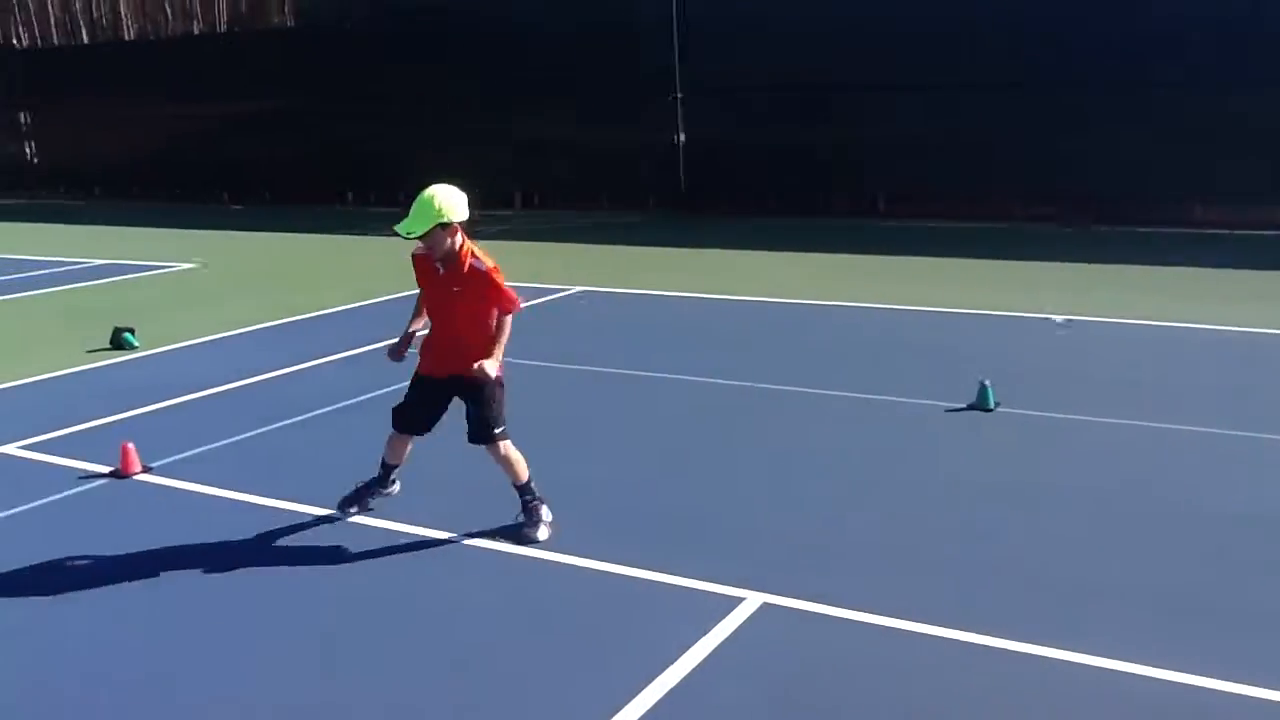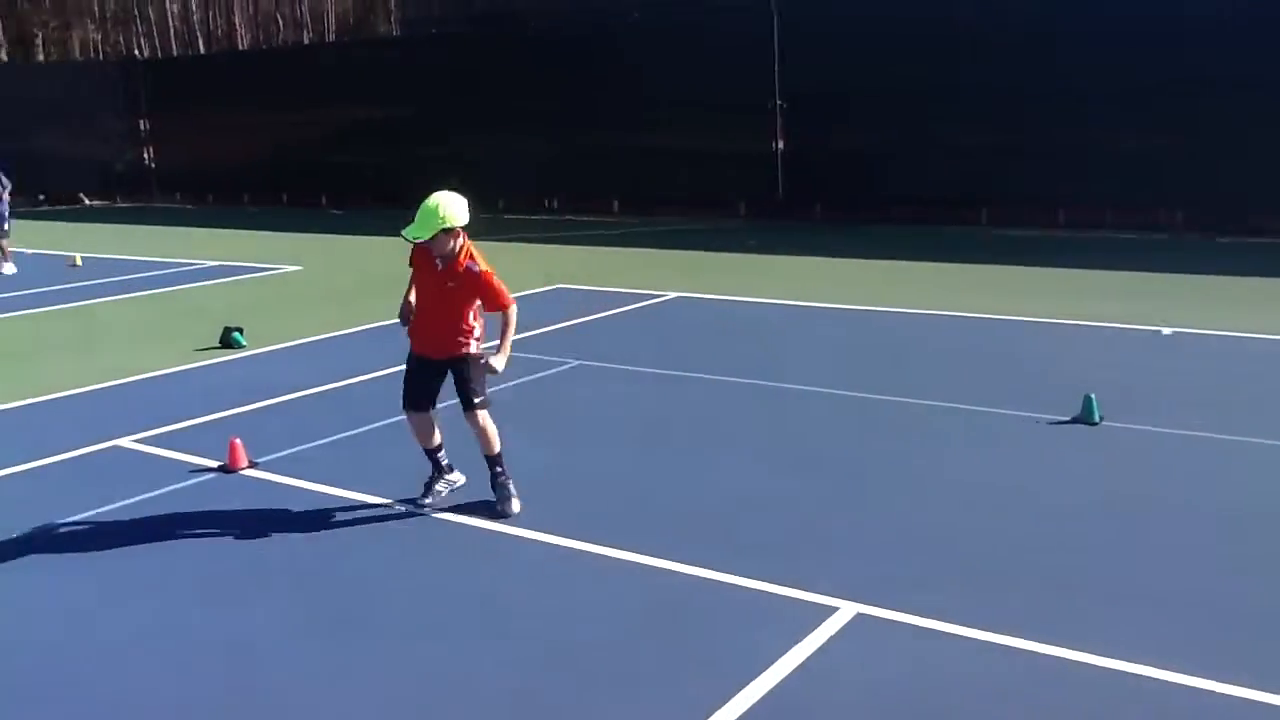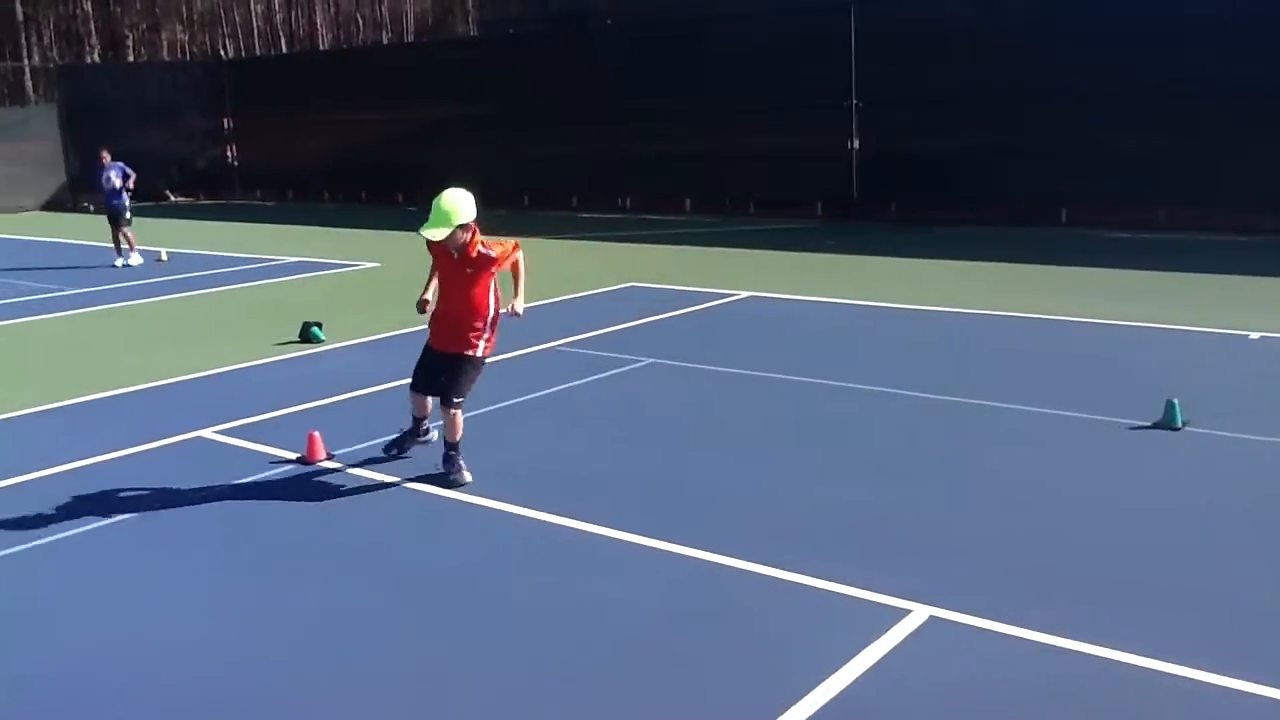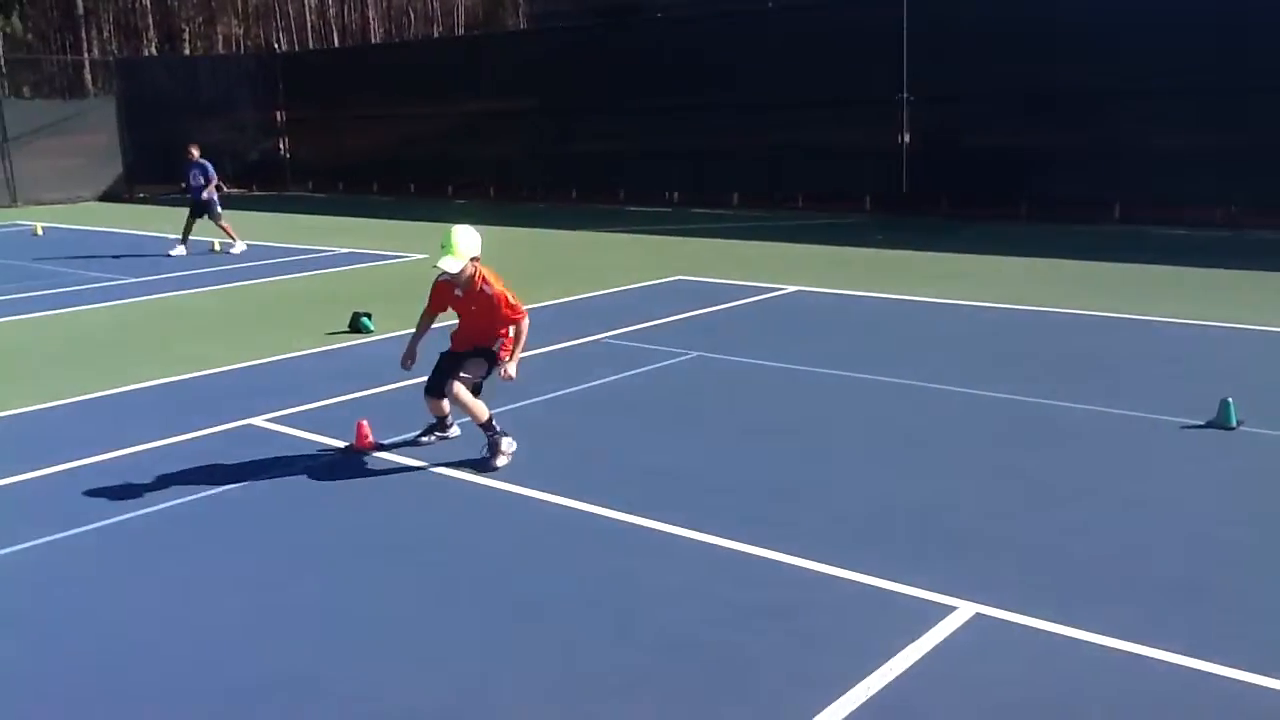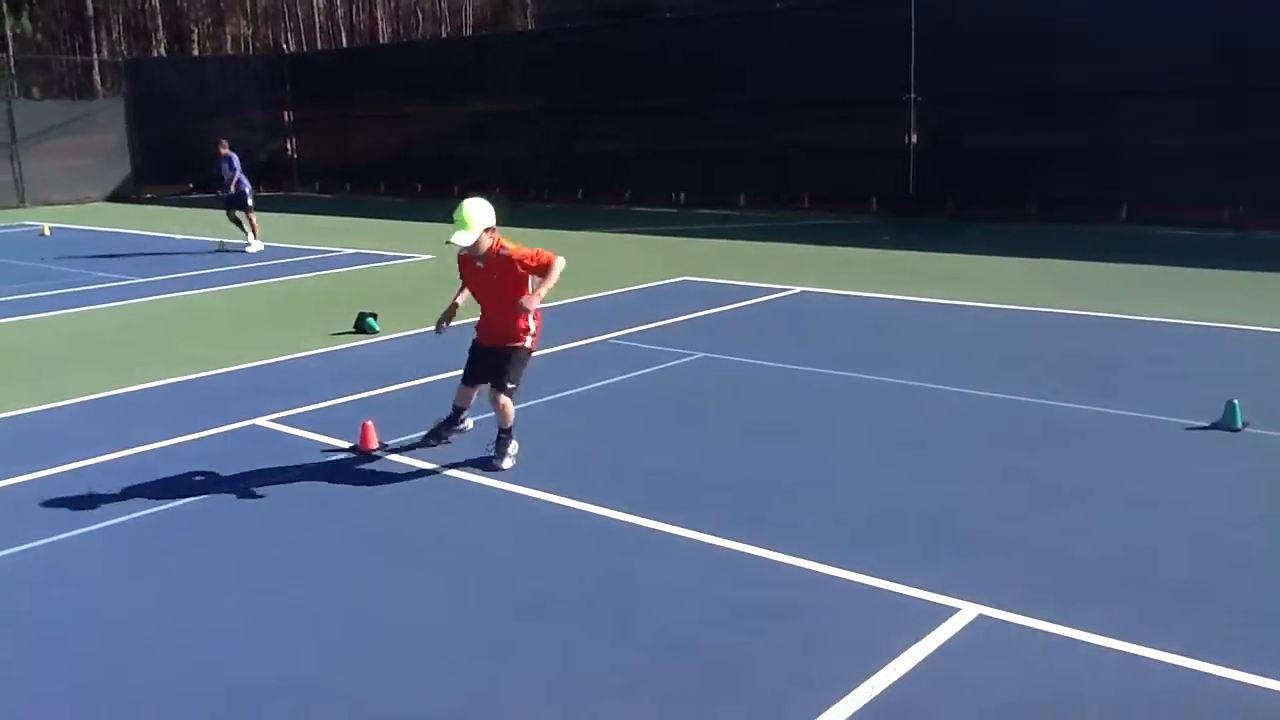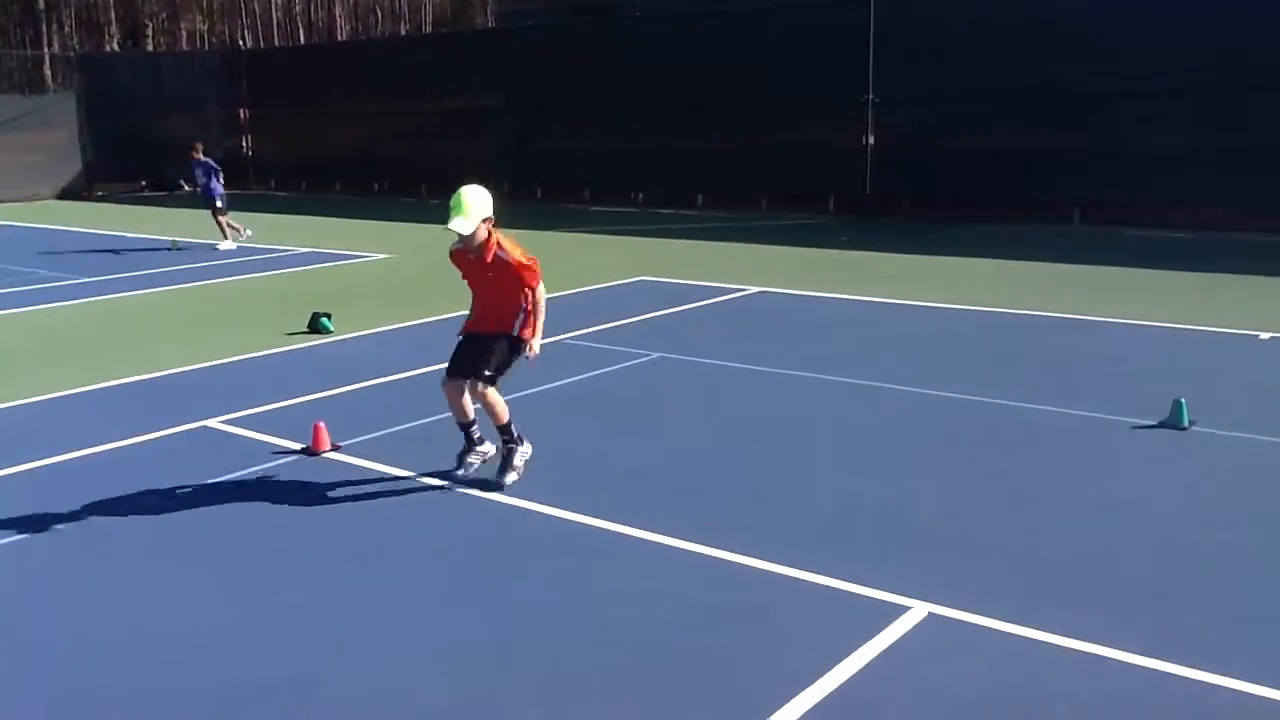
dt=0.2s
person 1, frame 1
left shoulder: (481, 269)
right shoulder: (421, 258)
left elbow: (507, 310)
left wrist: (495, 357)
right wrist: (408, 335)
left hip: (476, 368)
right hip: (435, 362)
left knee: (494, 441)
right knee: (403, 430)
left ankle: (532, 504)
right ankle: (385, 481)
person 1, frame 2
left shoulder: (477, 271)
right shoulder: (422, 250)
left elbow: (508, 308)
left wrist: (503, 352)
right wrist: (409, 302)
left hip: (462, 345)
right hip: (423, 345)
left knee: (476, 412)
right knee: (416, 413)
left ankle: (500, 477)
right ankle: (444, 470)
person 1, frame 3
left shoulder: (488, 255)
right shoulder: (438, 246)
left elbow: (517, 253)
left wrist: (518, 297)
right wrist: (426, 293)
left hip: (472, 342)
right hip: (441, 335)
left knee: (451, 406)
right knee: (418, 391)
left ankle: (452, 457)
right ankle: (420, 431)
person 1, frame 4
left shoulder: (492, 292)
right shoulder: (443, 283)
left elbow: (522, 319)
right elbow: (431, 312)
left wrist: (512, 361)
right wrist: (412, 345)
left hip: (492, 346)
right hip: (463, 342)
left knee: (456, 388)
right knee: (433, 395)
left ankle: (498, 439)
right ankle: (445, 426)
person 1, frame 5
left shoulder: (513, 256)
right shoulder: (465, 257)
left elbow: (557, 262)
left wrist: (537, 295)
right wrist: (452, 306)
left hip: (518, 334)
right hip: (487, 332)
left knee: (499, 395)
right knee: (468, 385)
left ankle: (506, 441)
right ankle: (458, 420)
person 1, frame 6
left shoulder: (509, 256)
right shoulder: (458, 251)
left elbow: (537, 290)
left wrist: (536, 335)
right wrist: (473, 316)
left hip: (510, 329)
right hip: (479, 326)
left knee: (482, 387)
right knee: (451, 383)
left ankle: (514, 445)
right ankle: (476, 443)
